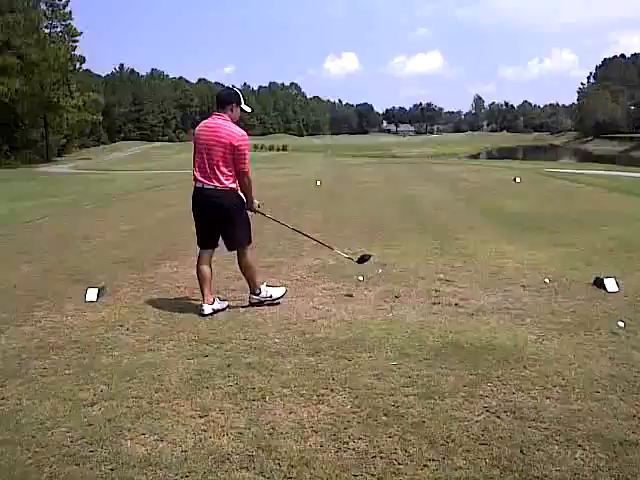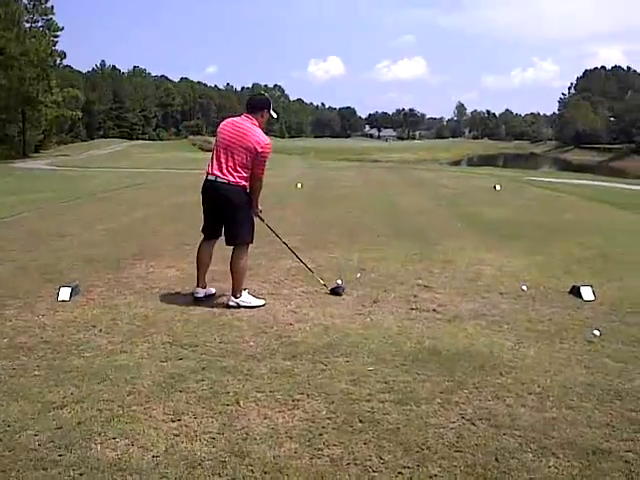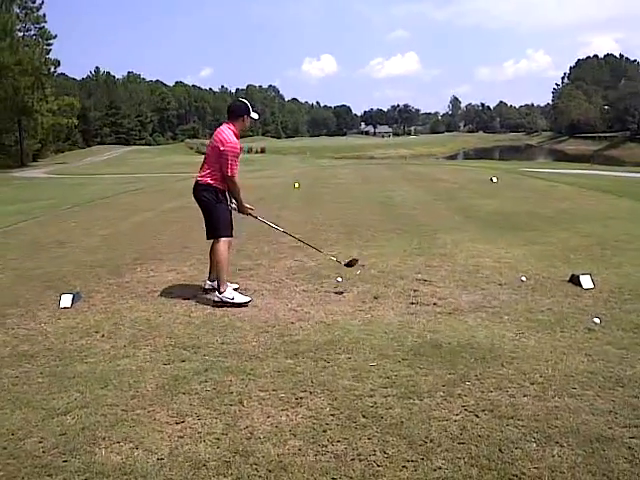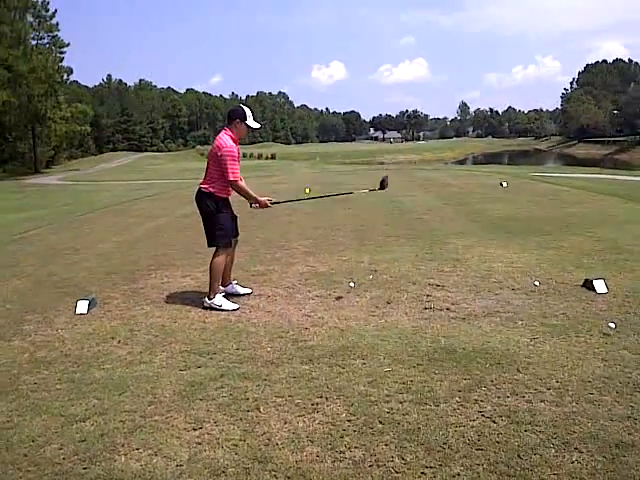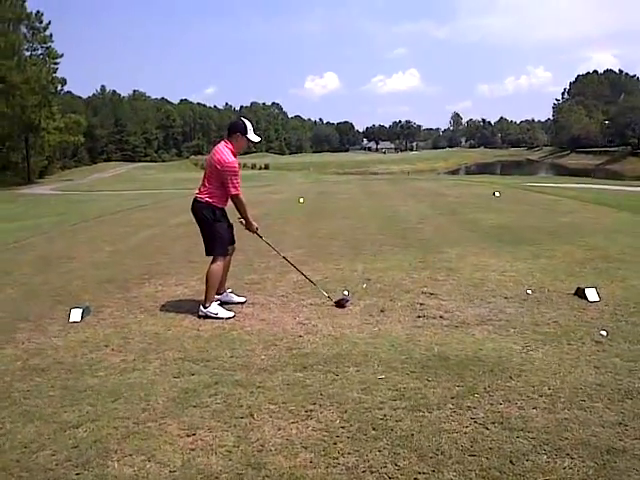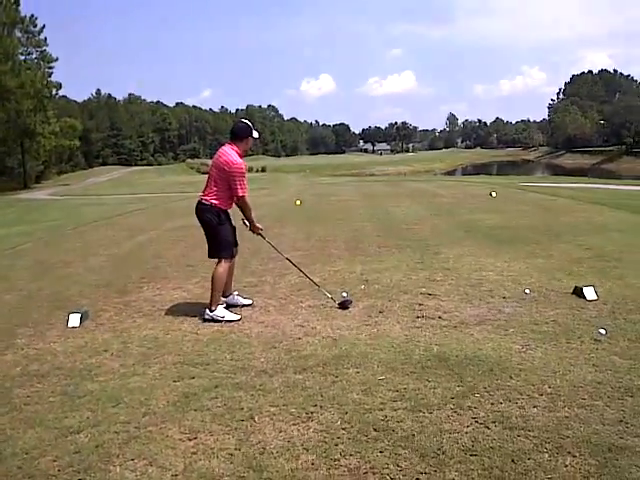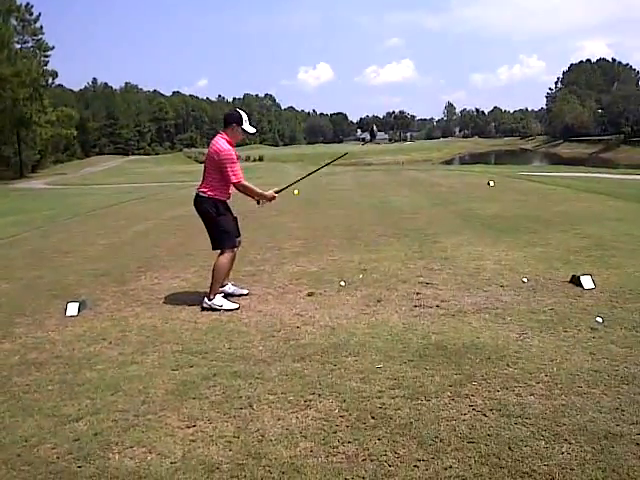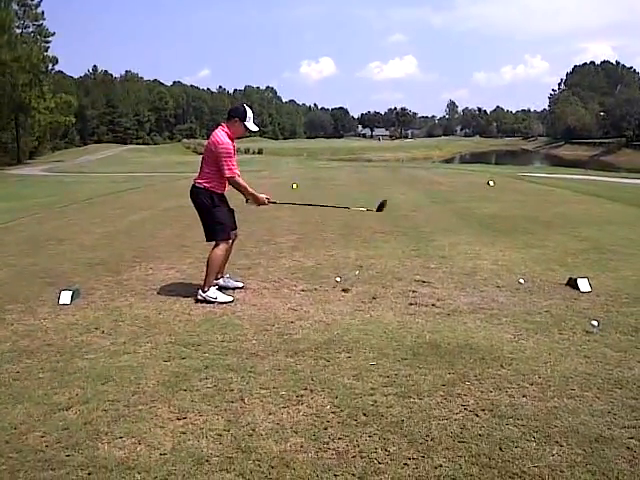
dt=0.7s
person 1, frame 1
left shoulder: (200, 129)
right shoulder: (238, 135)
right elbow: (243, 174)
right wrist: (250, 201)
left hip: (201, 195)
right hip: (225, 196)
left knee: (205, 251)
right knee: (243, 247)
left ankle: (208, 301)
right ankle: (257, 292)
person 1, frame 2
left shoulder: (225, 124)
right shoulder: (263, 141)
right elbow: (257, 179)
right wrist: (254, 205)
left hip: (211, 185)
right hip: (234, 192)
left knee: (209, 238)
right knee: (241, 245)
left ankle: (201, 287)
right ankle: (237, 296)
person 1, frame 3
left shoulder: (224, 132)
right shoulder: (230, 141)
right elbow: (231, 178)
left wrist: (234, 199)
right wrist: (241, 203)
left hip: (211, 189)
right hip: (210, 191)
left knee: (221, 236)
right knee: (223, 237)
left ankle: (214, 280)
right ankle: (222, 289)
person 1, frame 4
left shoulder: (228, 141)
right shoulder: (228, 145)
left elbow: (236, 178)
right elbow: (234, 183)
left wrist: (251, 198)
right wrist: (256, 199)
left hip: (218, 198)
right hip: (212, 199)
left knee: (231, 242)
right knee: (223, 247)
left ankle: (226, 285)
right ankle: (212, 297)
person 1, frame 5
left shoulder: (221, 149)
right shoulder: (229, 160)
right elbow: (236, 196)
left wrist: (242, 217)
right wrist: (248, 221)
left hip: (212, 207)
right hip: (209, 208)
left knee: (228, 248)
right knee: (219, 256)
left ankle: (221, 292)
right ankle: (207, 306)
person 1, frame 6
left shoulder: (225, 151)
right shoulder: (236, 162)
right elbow: (241, 198)
left wrist: (247, 214)
right wrist: (252, 223)
left hip: (214, 208)
right hip: (213, 211)
left knee: (231, 252)
right knee: (225, 258)
left ankle: (227, 295)
right ankle: (213, 309)
person 1, frame 7
left shoulder: (222, 143)
right shoulder: (224, 149)
left elbow: (236, 180)
right elbow: (239, 184)
left wrist: (257, 194)
right wrist: (264, 195)
left hip: (215, 201)
right hip: (211, 203)
left knee: (234, 242)
right knee: (228, 248)
left ankle: (224, 285)
right ankle: (212, 298)
person 1, frame 8
left shoulder: (224, 137)
right shoulder: (223, 142)
left elbow: (234, 173)
right elbow: (232, 179)
left wrist: (250, 194)
right wrist: (255, 196)
left hip: (213, 193)
right hip: (206, 194)
left knee: (231, 234)
right knee: (223, 240)
left ankle: (219, 277)
right ankle: (207, 290)
